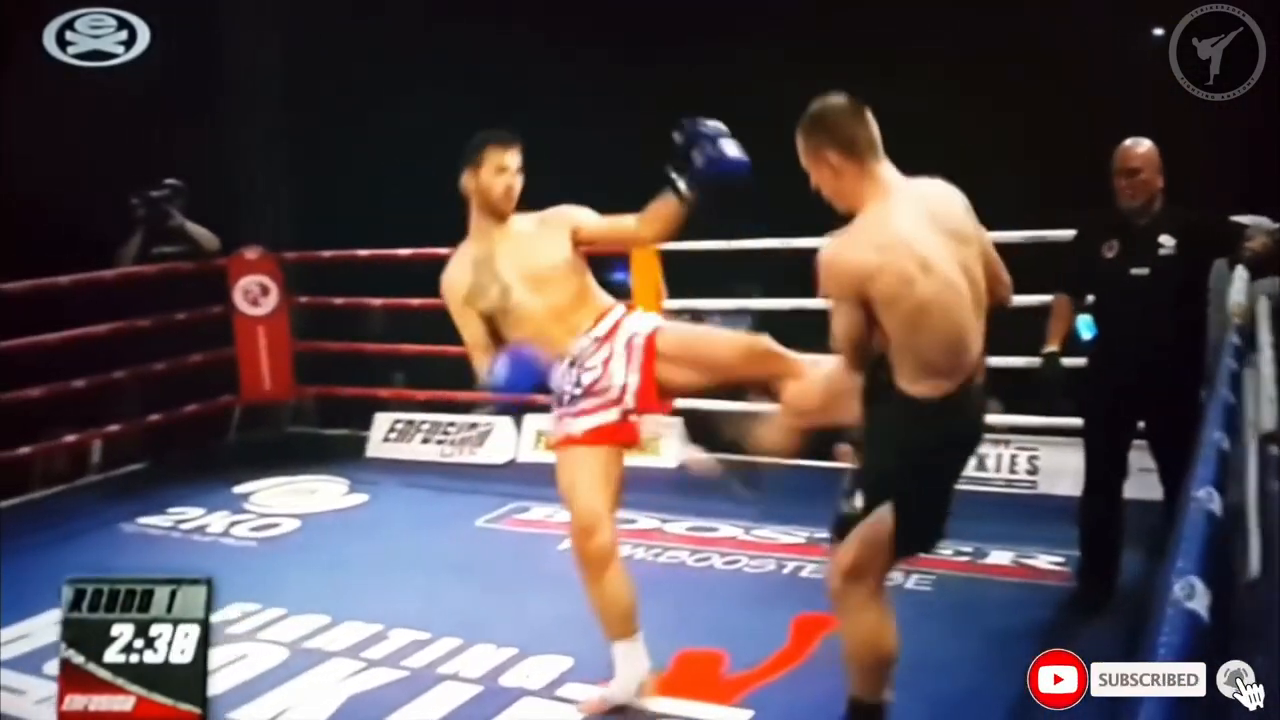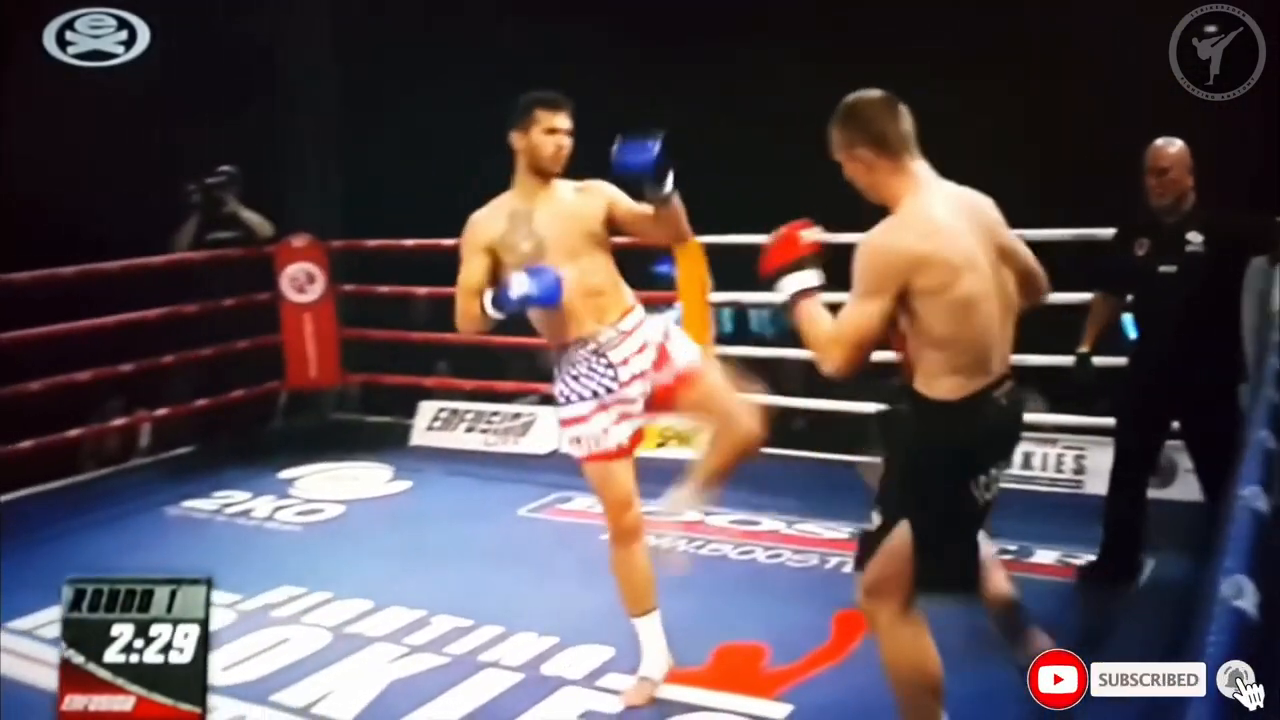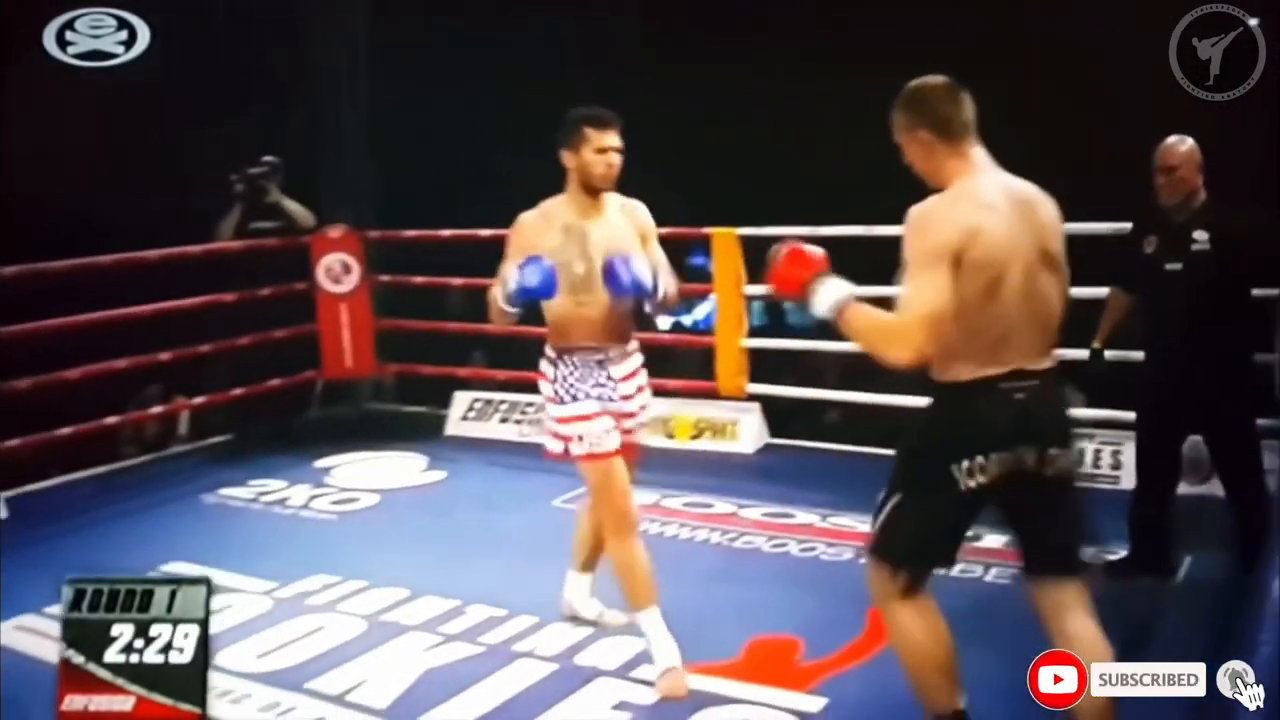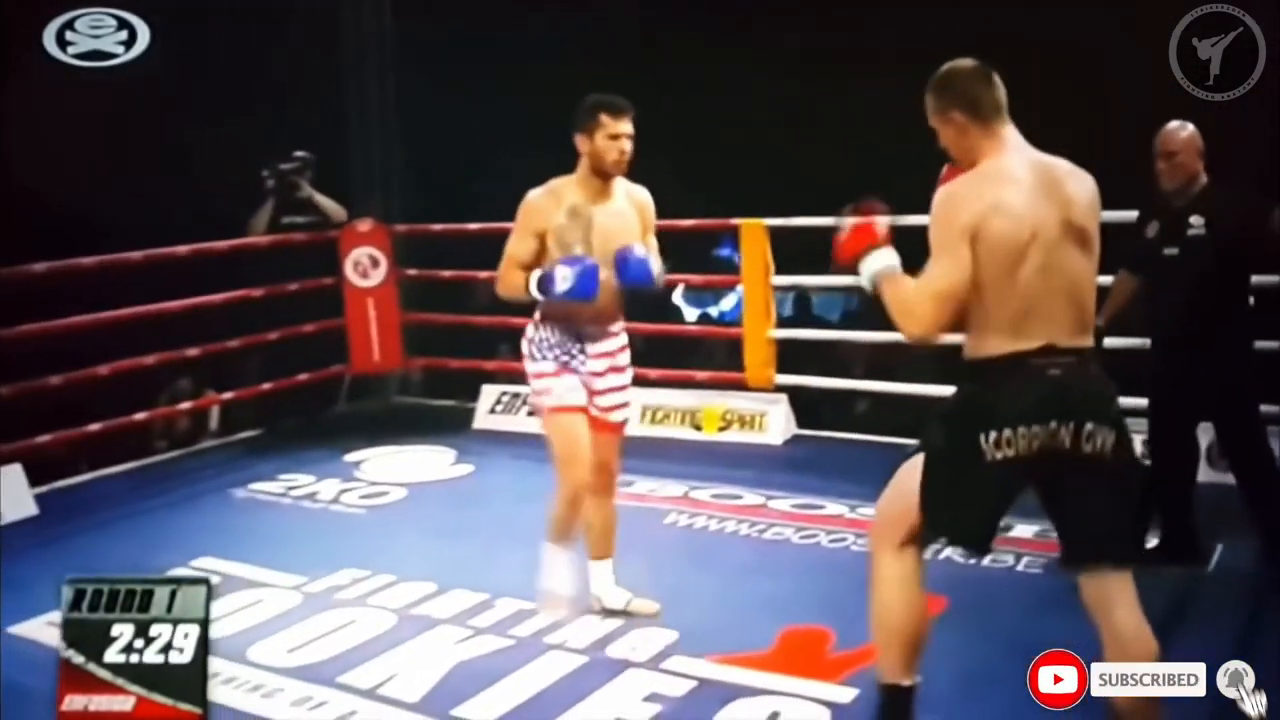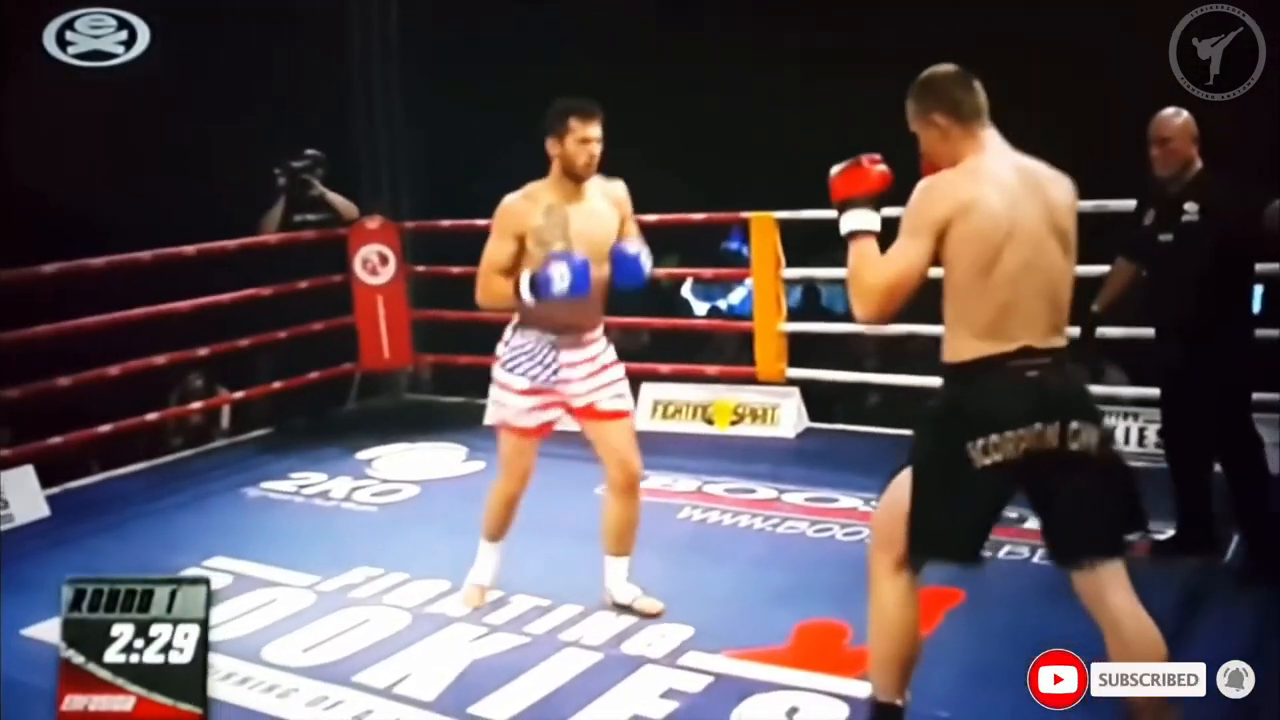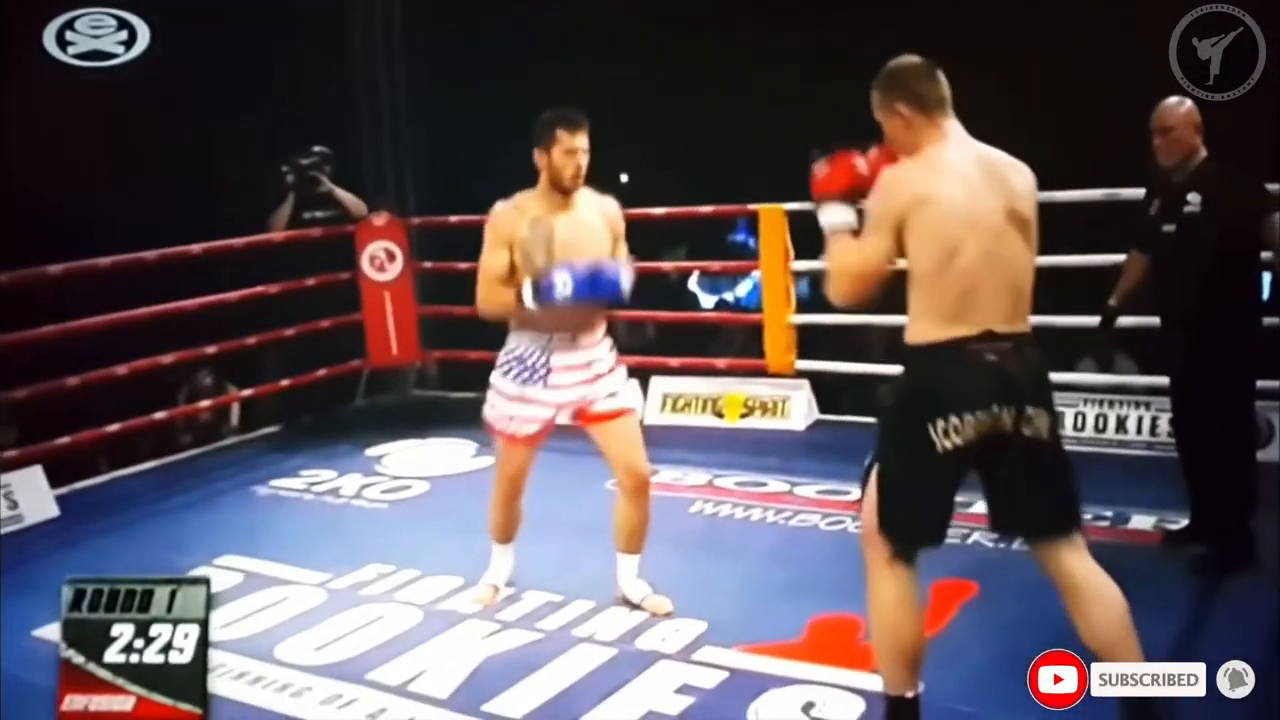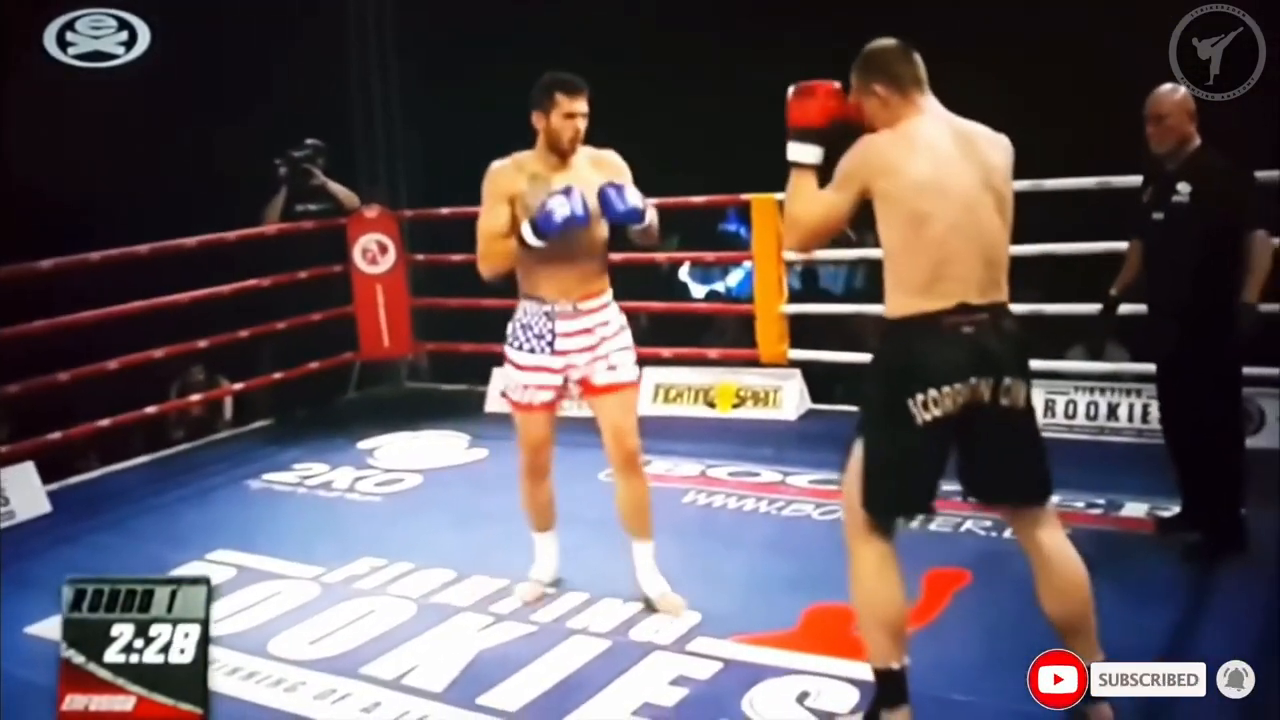
dt=0.2s
person 1, frame 1
left shoulder: (849, 255)
right shoulder: (945, 198)
left elbow: (853, 349)
right elbow: (1000, 292)
left hip: (924, 422)
right hip: (951, 383)
left knee: (852, 575)
right knee: (809, 391)
person 1, frame 2
left shoulder: (891, 243)
right shoulder: (979, 205)
left elbow: (837, 359)
right elbow: (1035, 287)
left wrist: (796, 281)
left hip: (950, 427)
right hip: (996, 403)
left knee: (885, 592)
person 1, frame 3
left shoulder: (938, 218)
right shoulder: (1041, 204)
left elbow: (907, 347)
left wrist: (824, 292)
left hip: (970, 416)
right hip: (1041, 408)
left knee: (893, 581)
right knee: (1063, 594)
person 1, frame 4
left shoulder: (962, 196)
right shoulder: (1080, 183)
left elbow: (927, 320)
left wrist: (875, 259)
left hip: (1001, 397)
right hip: (1081, 391)
left knee: (894, 533)
right knee: (1110, 586)
person 1, frame 5
left shoulder: (941, 193)
right shoulder: (1058, 186)
left elbow: (872, 303)
left wrist: (857, 213)
left hip: (982, 400)
right hip: (1058, 390)
left knee: (891, 552)
right knee: (1105, 581)
person 1, frame 6
left shoulder: (902, 183)
right shoulder: (1018, 175)
left elbow: (846, 290)
left wrist: (836, 208)
left hip: (941, 380)
right hip: (1018, 371)
left knee: (886, 551)
right knee: (1066, 554)
person 1, frame 7
left shoulder: (875, 152)
right shoulder: (996, 146)
left elbow: (800, 233)
left wrist: (803, 143)
left hip: (919, 352)
right hip: (995, 342)
left knee: (868, 526)
right knee: (1038, 524)
person 2, frame 1
left shoulder: (557, 222)
right shoulder: (460, 277)
left elbow: (645, 230)
right elbow: (486, 364)
left wrist: (688, 178)
right wrist: (502, 373)
left hip: (629, 343)
right hip: (577, 391)
left knee: (754, 352)
right knee: (591, 540)
right ankle: (630, 673)
person 2, frame 2
left shoulder: (593, 196)
right shoulder: (485, 225)
left elbow: (674, 237)
right elbow: (464, 317)
left wrist: (661, 185)
right wrist: (503, 298)
left hip: (644, 337)
right hip: (582, 369)
left knee: (743, 428)
right knee: (624, 521)
right ankle: (653, 655)
person 2, frame 3
left shoulder: (633, 215)
right shoulder: (535, 226)
left elbow: (669, 290)
right elbow: (499, 314)
left wrist: (651, 284)
right wrist: (514, 294)
left hip: (626, 360)
right hip: (574, 370)
left knee: (608, 497)
right knee: (619, 511)
left ankle: (576, 592)
right ankle: (664, 650)
person 2, frame 4
left shoulder: (638, 201)
right shoulder: (543, 204)
left elbow: (652, 268)
right elbow: (505, 281)
left wrist: (649, 273)
right wrist: (544, 285)
left hip: (609, 344)
right hip: (556, 344)
left knee: (605, 476)
right knee: (578, 476)
left ankle: (603, 587)
right ankle: (555, 564)
person 2, frame 5
left shoulder: (615, 198)
right shoulder: (519, 209)
left elbow: (631, 265)
right elbow: (485, 291)
left wrist: (636, 266)
right wrist: (534, 287)
left hip: (591, 349)
right hip: (532, 351)
left knee: (627, 472)
right knee: (513, 479)
left ankle: (618, 582)
right ankle: (485, 564)
person 2, frame 6
left shoulder: (606, 211)
right shoulder: (509, 217)
left elbow: (621, 272)
right elbow: (486, 301)
left wrist: (618, 284)
right wrist: (538, 294)
left hip: (593, 358)
right hip: (531, 360)
left knee: (636, 475)
right knee: (509, 482)
left ankle: (629, 580)
right ankle: (500, 567)
person 2, frame 7
left shoulder: (608, 164)
right shoulder: (506, 175)
left elbow: (650, 234)
right elbow: (487, 263)
left wrist: (638, 212)
right wrist: (537, 228)
left hip: (600, 320)
right hip: (537, 326)
left knee: (626, 451)
right knee: (535, 458)
left ankle: (648, 573)
right ankle: (546, 561)
person 3, frame 1
left shoulder: (1192, 229)
right shoulder: (1095, 234)
left elbow: (1247, 242)
right elbow: (1068, 294)
left wrist: (1255, 249)
right wrist: (1053, 347)
left hip: (1174, 377)
right hip: (1111, 375)
left knee: (1180, 475)
right knee: (1102, 477)
right ankle: (1097, 578)
person 3, frame 2
left shoulder: (1222, 228)
right shoulder: (1133, 233)
right elbow: (1109, 294)
right wrist: (1086, 346)
left hip: (1208, 375)
right hip: (1148, 371)
left knee: (1219, 472)
right knee: (1128, 468)
right ankle: (1119, 560)
person 3, frame 3
left shoulder: (1230, 226)
right shoulder: (1148, 230)
right elbow: (1125, 289)
right wrist: (1099, 341)
left hip: (1221, 371)
right hip: (1163, 369)
left knee: (1239, 467)
right knee: (1153, 463)
left ankle: (1260, 558)
right ankle: (1151, 552)
person 3, frame 4
left shoulder: (1229, 209)
right shoulder: (1154, 215)
right elbow: (1132, 272)
right wrist: (1101, 321)
left hip: (1222, 355)
right hip: (1169, 354)
right knee: (1168, 450)
right ankle: (1179, 540)
person 3, frame 5
left shoulder: (1225, 195)
right shoulder: (1152, 202)
right elbow: (1130, 259)
right wrist: (1098, 307)
left hip: (1223, 343)
right hip: (1175, 342)
left knee: (1233, 440)
right knee: (1182, 440)
right ankle: (1196, 530)
person 3, frame 6
left shoulder: (1229, 184)
right shoulder: (1159, 191)
right elbow: (1144, 252)
right wrist: (1115, 301)
left hip: (1228, 334)
right hip: (1181, 332)
left knee: (1228, 434)
right knee: (1191, 431)
left ankle: (1234, 539)
right ankle: (1206, 521)
person 3, frame 7
left shoulder: (1222, 174)
right shoulder: (1155, 178)
left elbow: (1257, 235)
left wrist: (1249, 298)
right wrist: (1116, 291)
left hip: (1213, 324)
right hip: (1168, 321)
left knee: (1216, 423)
right knee: (1178, 419)
left ankle: (1225, 527)
right ankle: (1197, 507)
